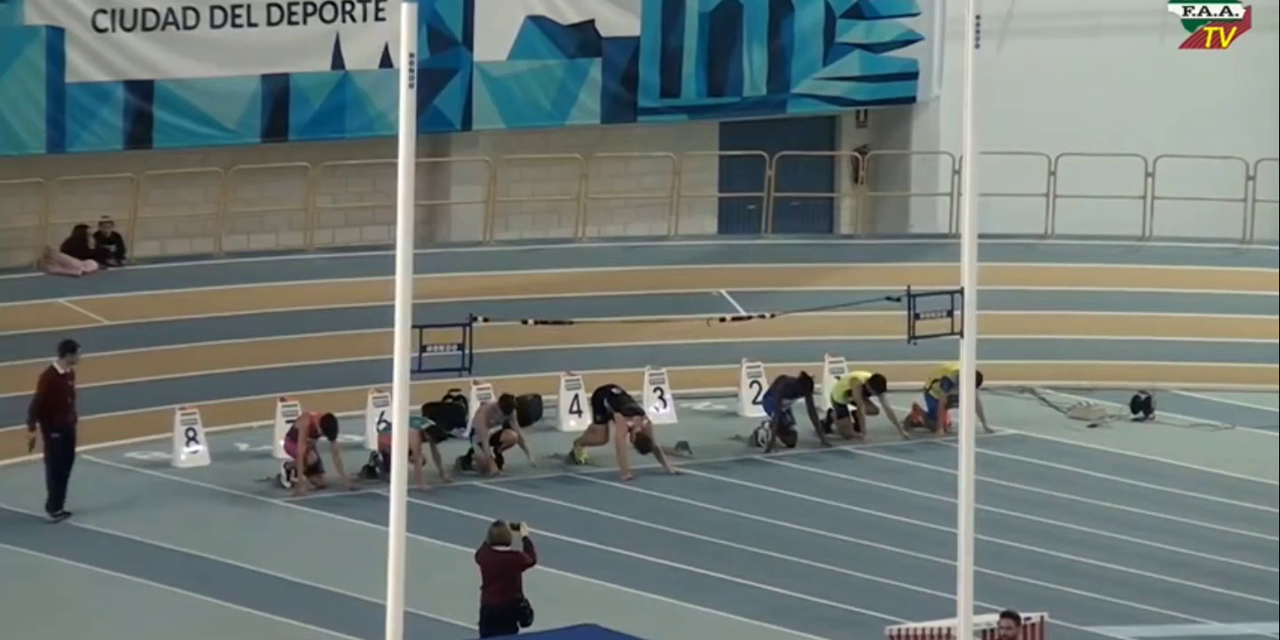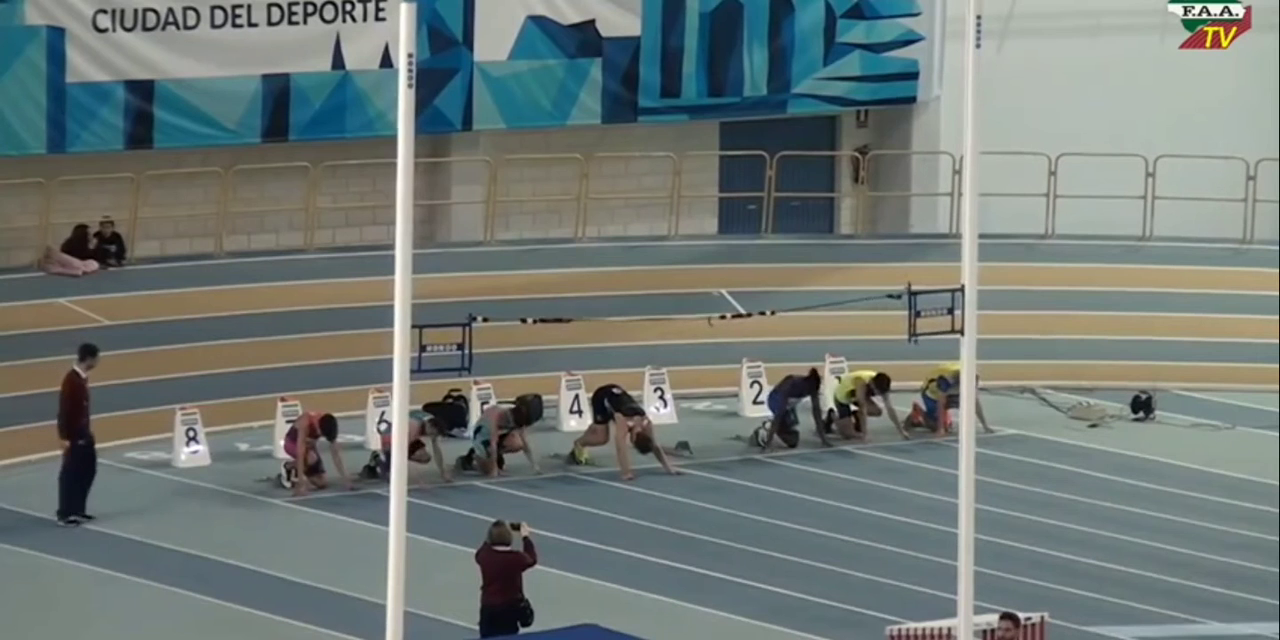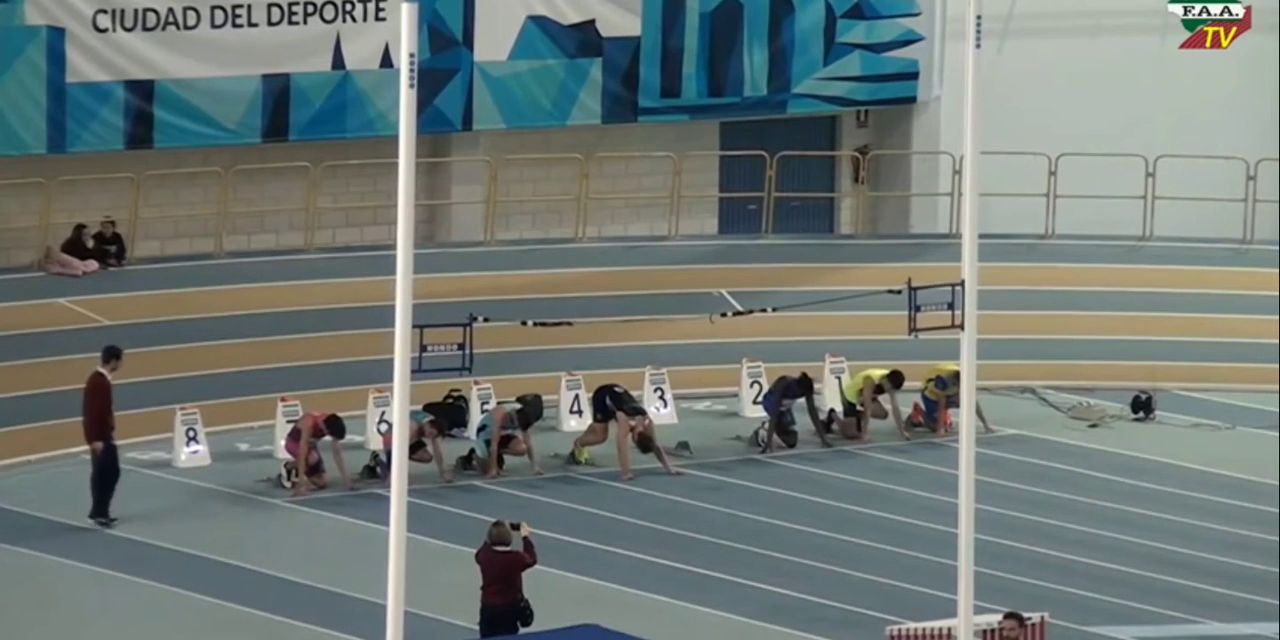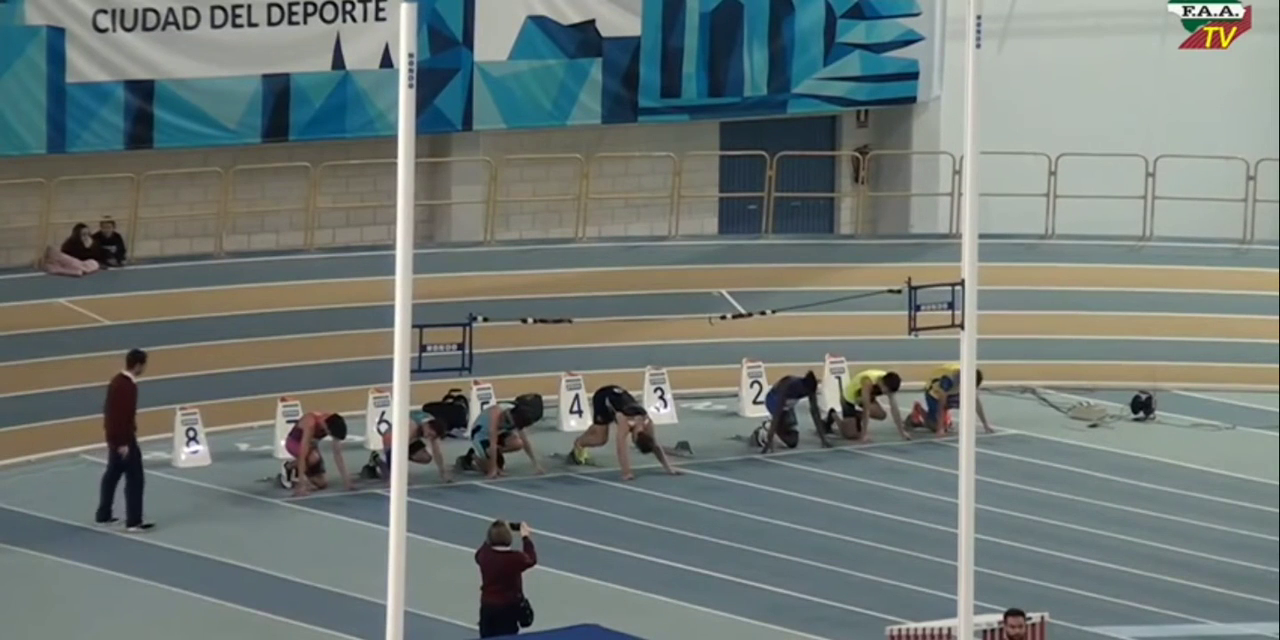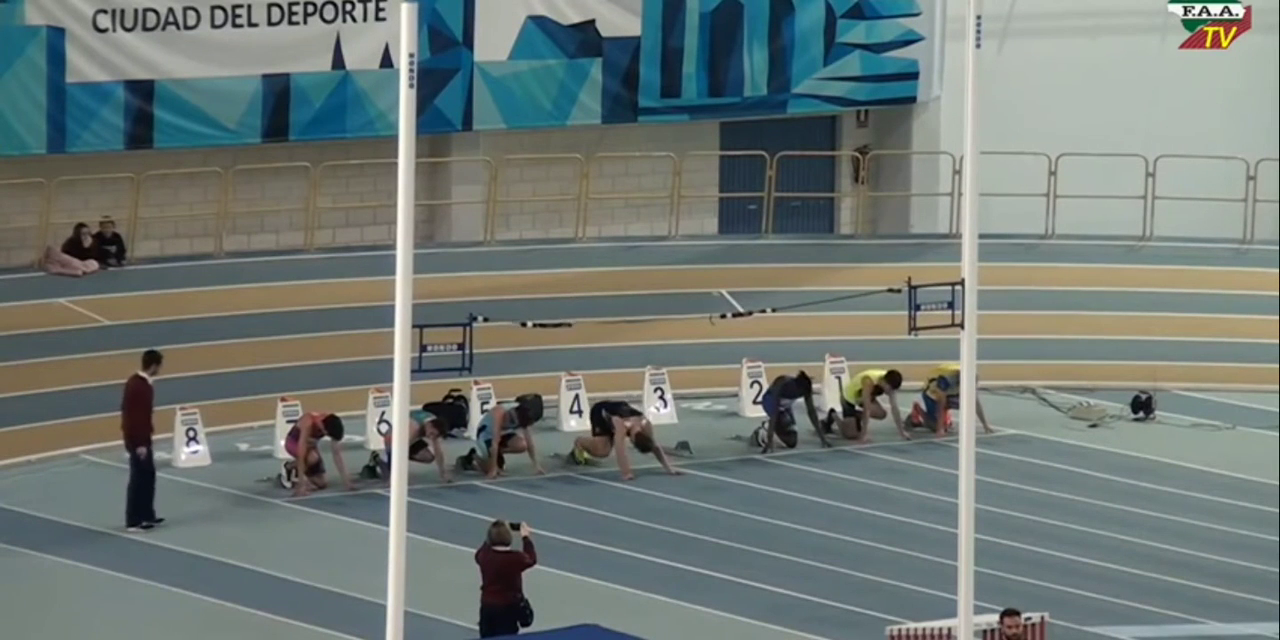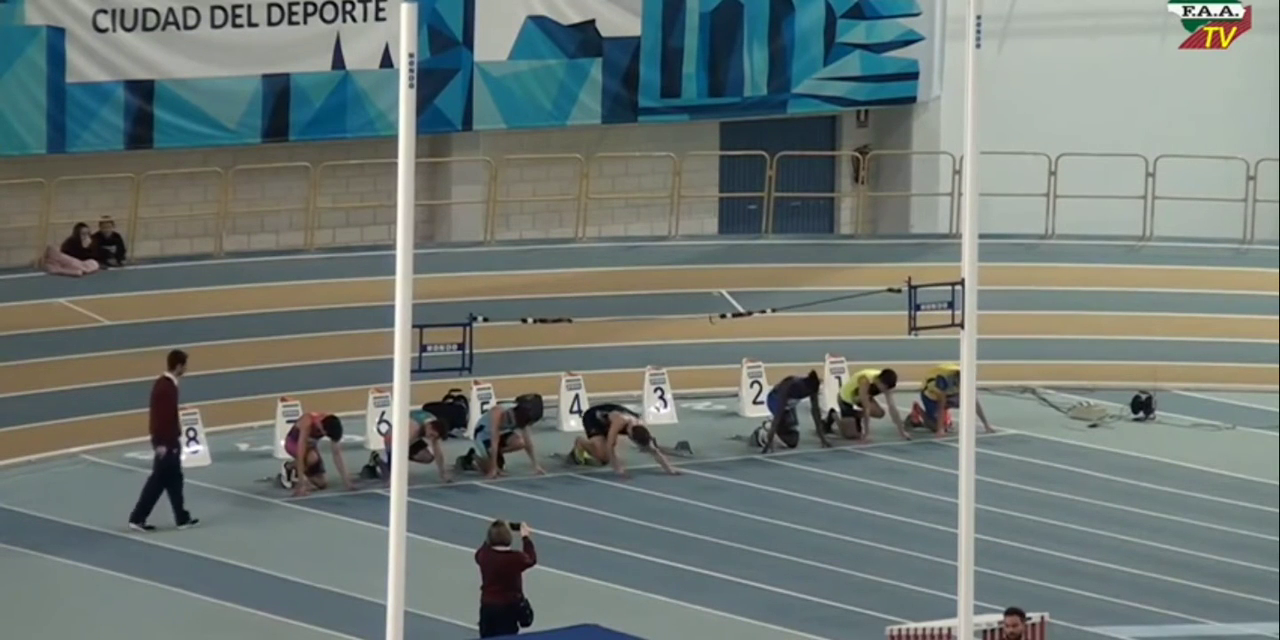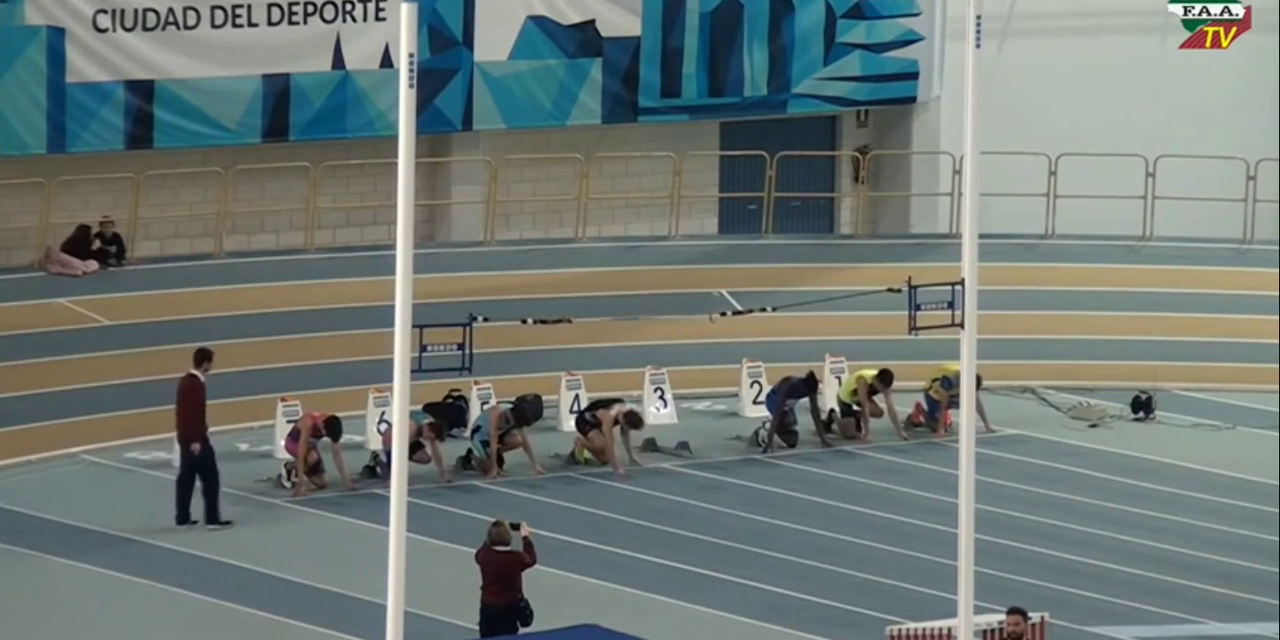
dt=0.5s
person 1, frame 1
left shoulder: (70, 374)
right shoulder: (48, 376)
right elbow: (37, 404)
left wrist: (74, 421)
right wrist: (32, 428)
left hip: (68, 427)
right hip: (53, 429)
left knee: (65, 467)
right knee: (55, 468)
left ankle: (56, 505)
right ankle: (54, 507)
person 1, frame 2
left shoulder: (82, 378)
right shoulder: (72, 380)
right elbow: (64, 411)
right wrist: (64, 437)
left hip: (83, 432)
right hip: (73, 435)
left knee: (88, 469)
right knee: (71, 474)
left ankle: (77, 509)
right ankle: (64, 515)
person 1, frame 3
left shoulder: (99, 379)
right shoulder: (100, 382)
right elbow: (94, 412)
right wrist: (96, 439)
left hip: (102, 434)
right hip: (100, 436)
left knee: (100, 474)
right knee: (110, 473)
left ankle: (100, 513)
right ankle: (98, 512)
person 1, frame 4
left shoulder: (117, 381)
right shoulder: (128, 386)
right elbow: (124, 416)
right wrist: (123, 443)
left hip: (113, 436)
right hip: (123, 438)
left knee: (112, 475)
right knee: (135, 478)
left ankle: (103, 515)
right ankle: (134, 521)
person 1, frame 5
left shoulder: (134, 381)
right shoulder: (143, 387)
right elbow: (140, 417)
right wrist: (141, 444)
left hip: (132, 436)
right hip: (138, 439)
left knee: (147, 476)
right knee: (140, 479)
left ankle: (148, 515)
right ankle: (134, 521)
person 1, frame 6
left shoulder: (164, 383)
right shoulder: (167, 387)
right elbow: (162, 416)
right wrist: (162, 443)
left hip: (168, 439)
right hip: (166, 440)
left knee: (174, 477)
right knee: (160, 479)
left ankle: (182, 518)
right ankle: (137, 518)
person 1, frame 7
left shoulder: (186, 380)
right shoulder: (196, 384)
right elbow: (193, 414)
right wrist: (195, 440)
left hip: (184, 435)
right hip: (194, 437)
left knee: (186, 476)
right knee: (210, 476)
left ankle: (182, 517)
right ankle: (213, 519)
